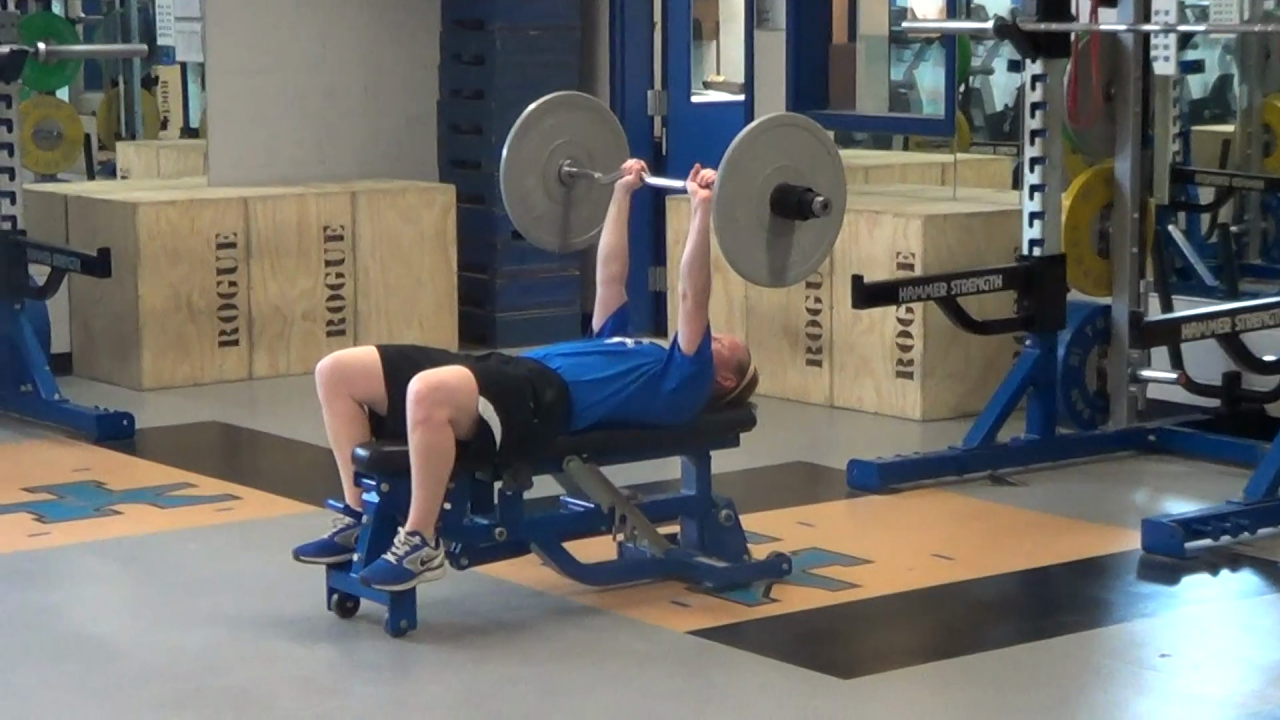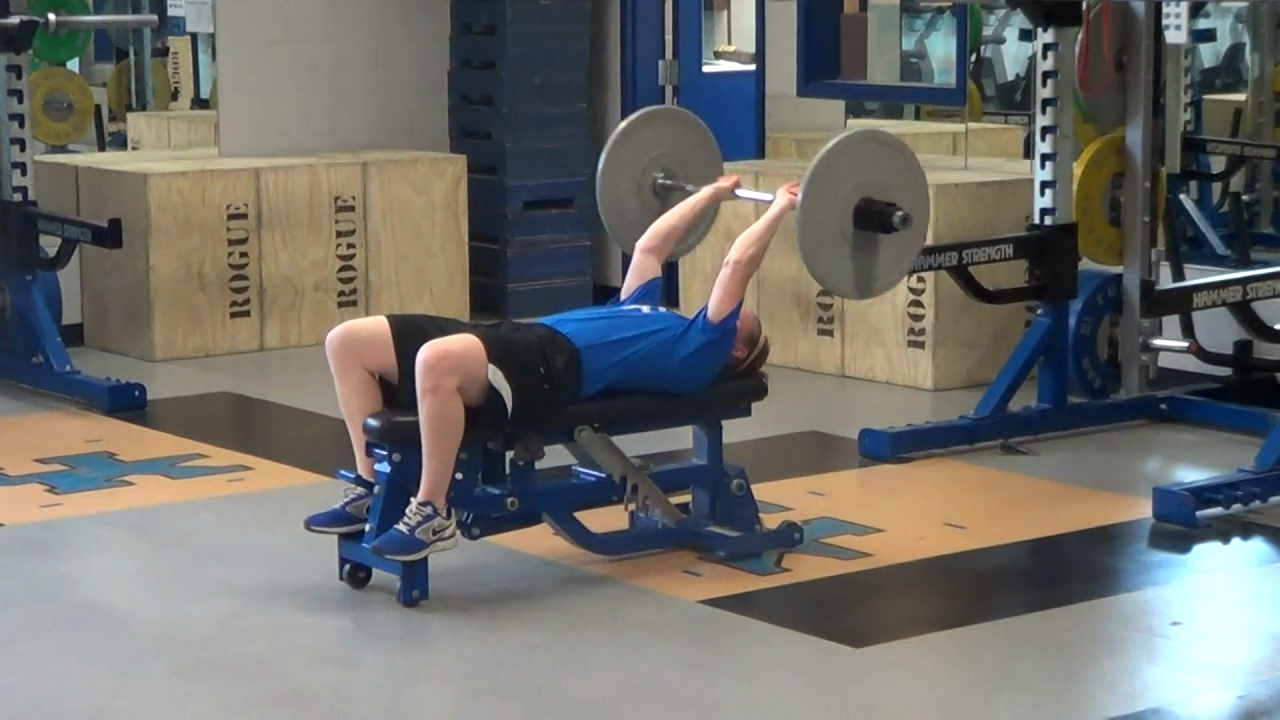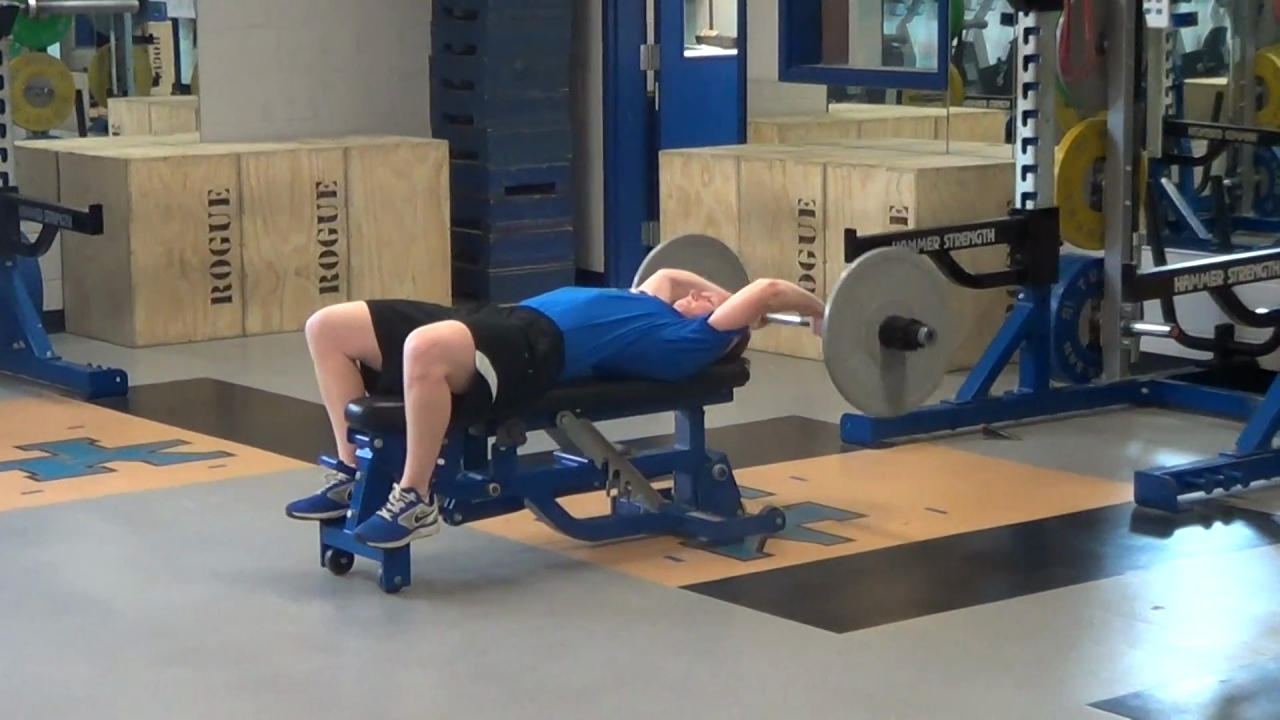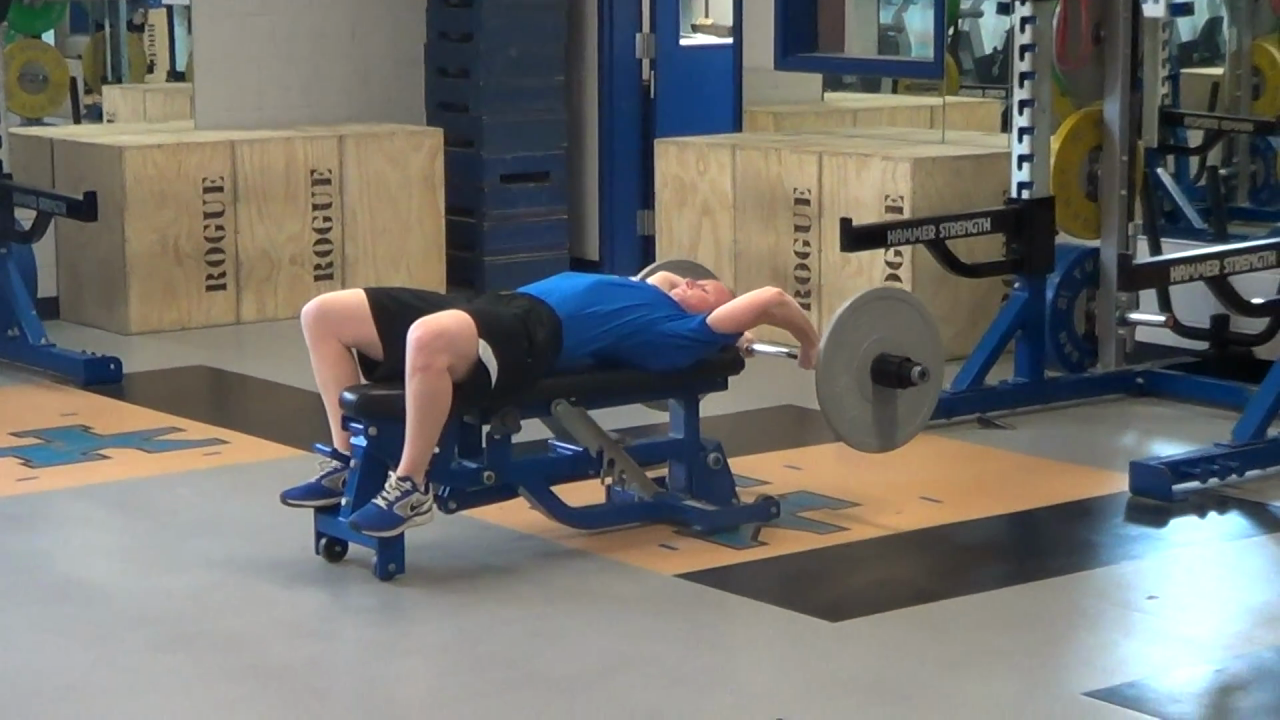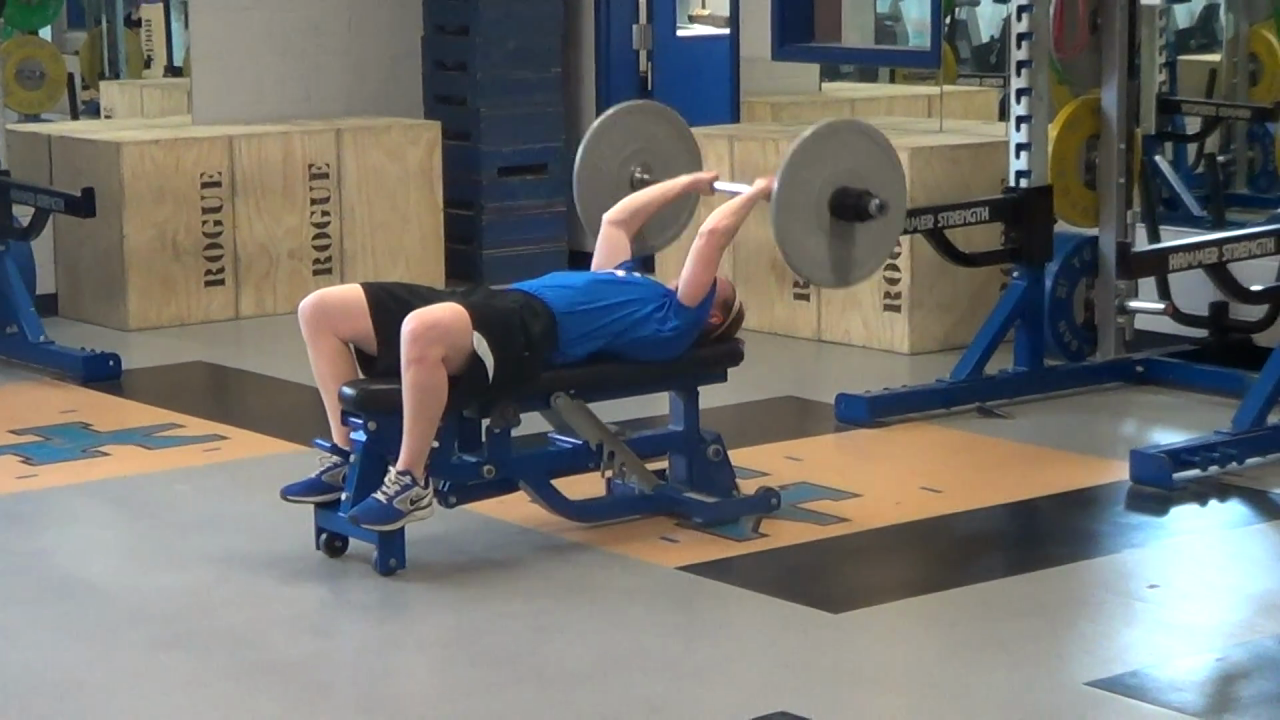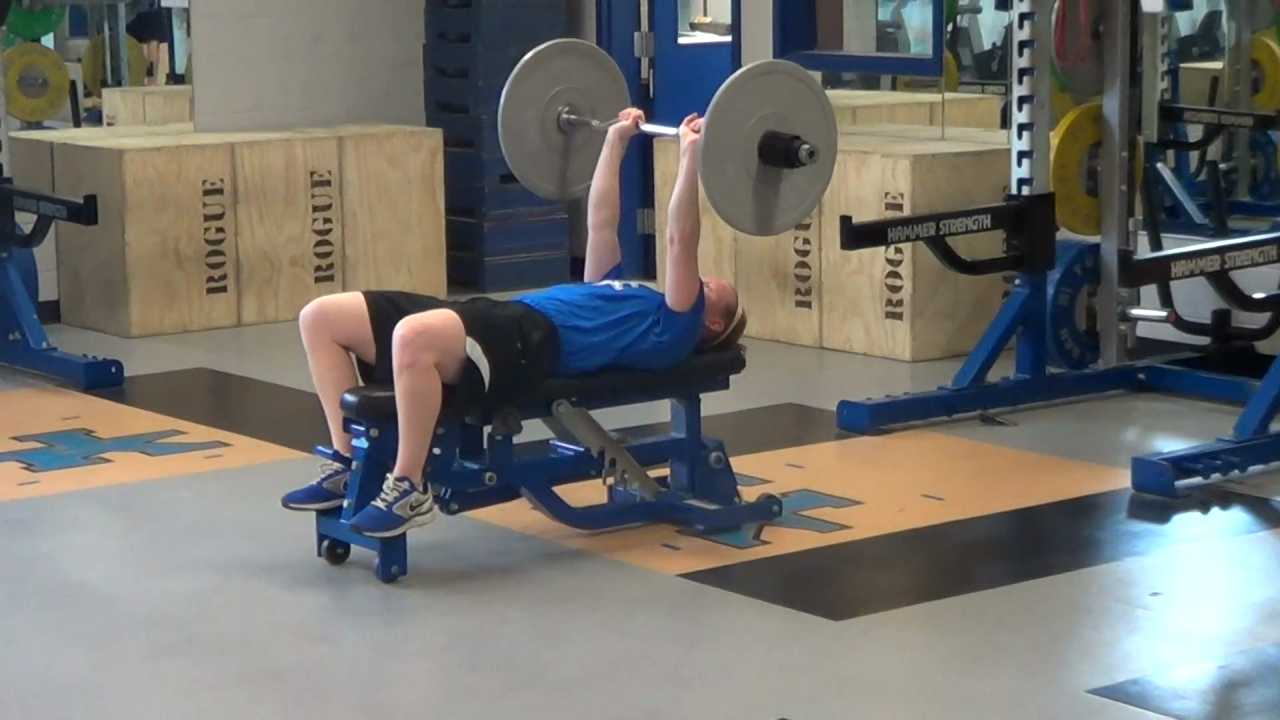
dt=0.7s
person 1, frame 1
left shoulder: (684, 385)
right shoulder: (631, 350)
left elbow: (692, 298)
right elbow: (611, 277)
left wrist: (702, 208)
right wrist: (622, 192)
left hip: (542, 400)
right hip: (508, 371)
left knee: (429, 394)
right knee: (336, 371)
left ankle: (421, 544)
right ankle: (359, 518)
person 1, frame 2
left shoulder: (700, 352)
right shoulder: (653, 319)
left elbow: (737, 266)
right elbow: (649, 247)
left wrist: (780, 207)
right wrist: (711, 193)
left hip: (554, 364)
right hip: (520, 336)
left knee: (437, 360)
right knee: (347, 341)
left ankle: (432, 515)
right ankle: (372, 488)
person 1, frame 3
left shoulder: (687, 342)
right shoulder: (654, 312)
left elbow: (765, 291)
right elbow: (667, 275)
left wrist: (818, 309)
right wrist: (729, 296)
left hip: (537, 346)
right hip: (507, 319)
left knee: (425, 349)
right knee: (326, 326)
left ankle: (414, 499)
right ankle: (353, 473)
person 1, frame 4
left shoulder: (684, 333)
right shoulder: (655, 307)
left elbow: (769, 298)
right elbow: (661, 277)
left wrist: (810, 341)
left hip: (536, 331)
right hip: (500, 306)
left knee: (429, 338)
right knee: (323, 314)
left ankle: (410, 487)
right ankle: (347, 462)
person 1, frame 5
left shoulder: (679, 320)
right shoulder: (632, 288)
left elbow: (712, 237)
right elbow: (616, 221)
left wrist: (758, 192)
right wrist: (691, 182)
left hip: (533, 330)
left knee: (420, 328)
right knee: (320, 309)
left ankle: (408, 482)
right ankle: (346, 458)
person 1, frame 6
left shoulder: (672, 331)
right shoulder: (623, 294)
left elbow: (681, 242)
right elbow: (601, 224)
left wrist: (691, 154)
right wrist: (615, 140)
left hip: (529, 343)
right hip: (497, 315)
left knee: (414, 337)
right knee: (320, 317)
left ankle: (408, 489)
right ankle: (348, 464)
